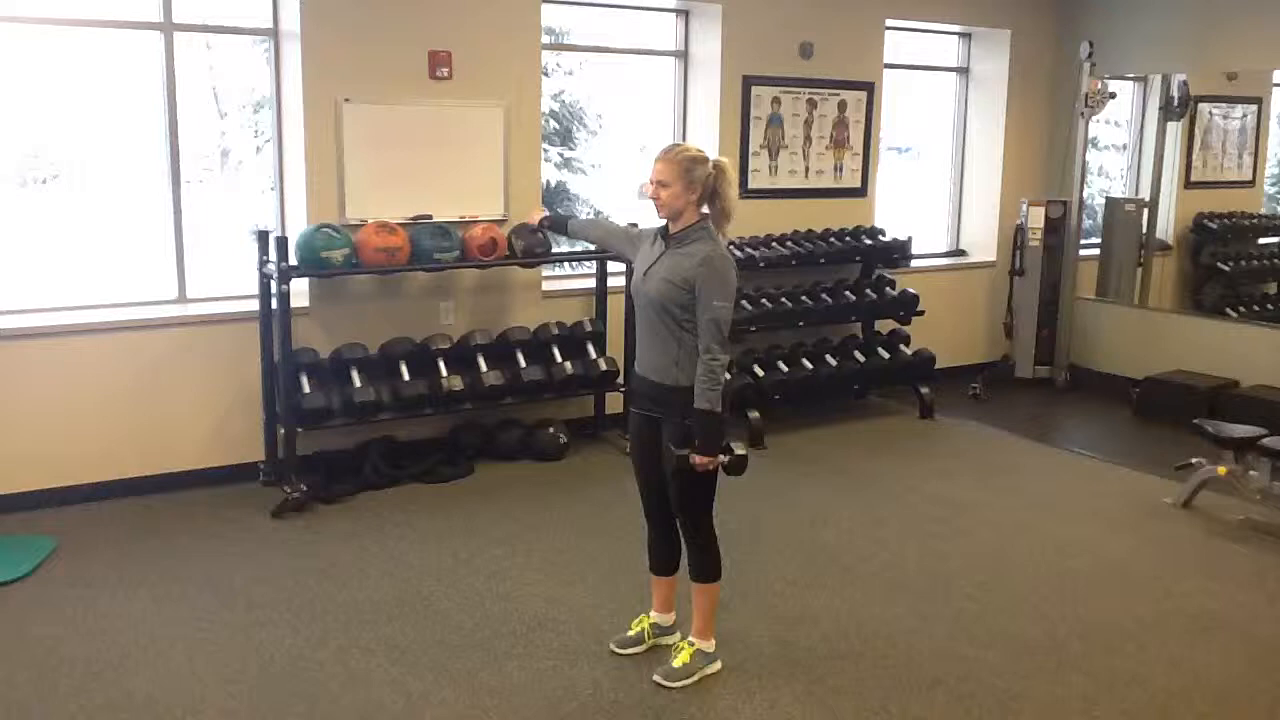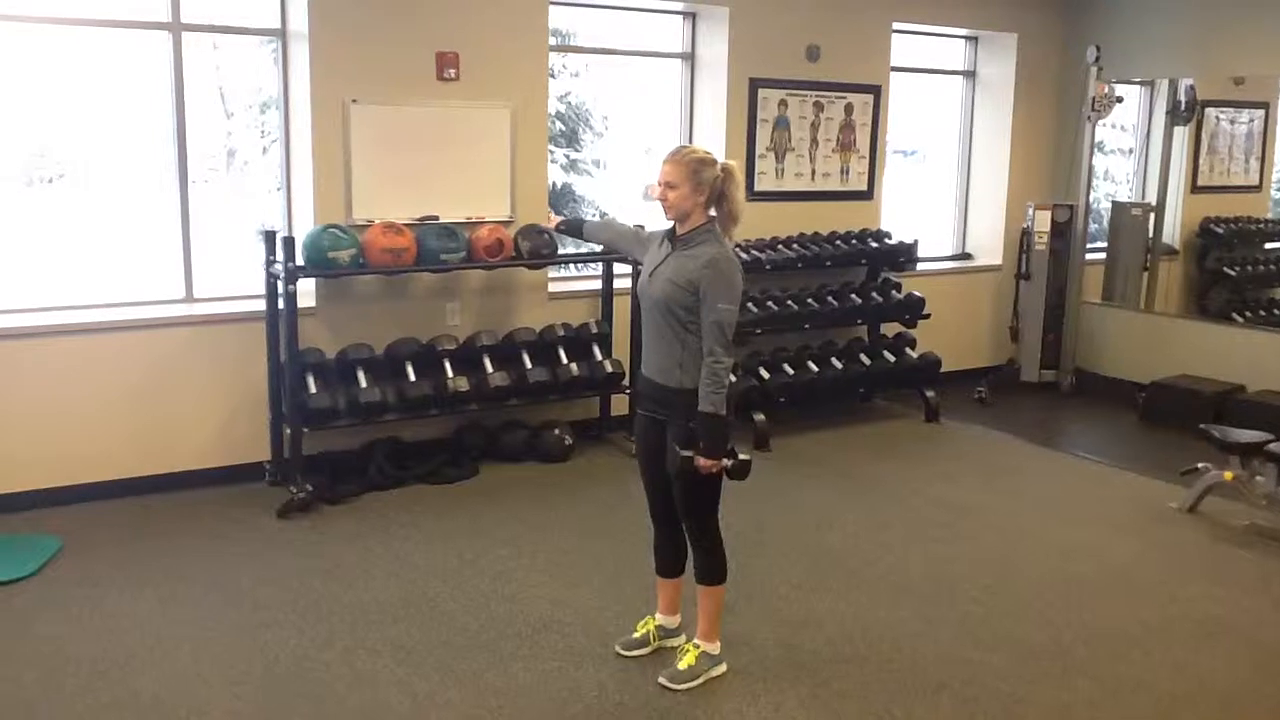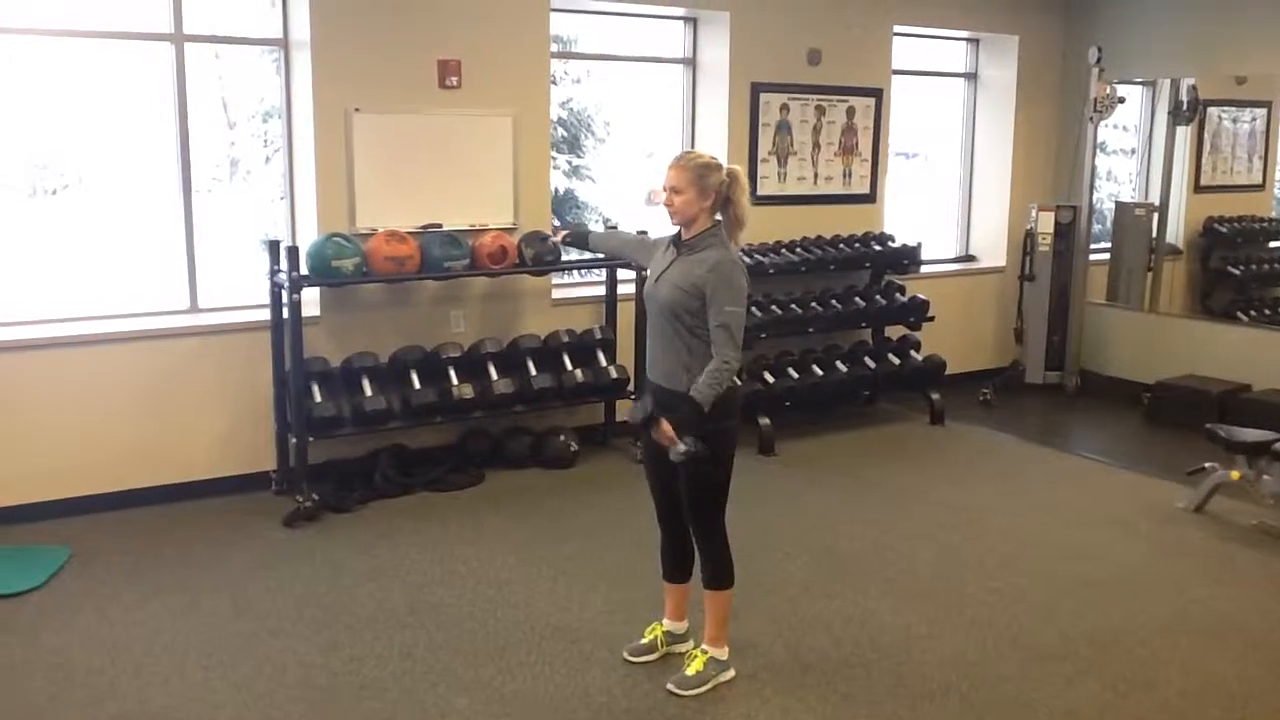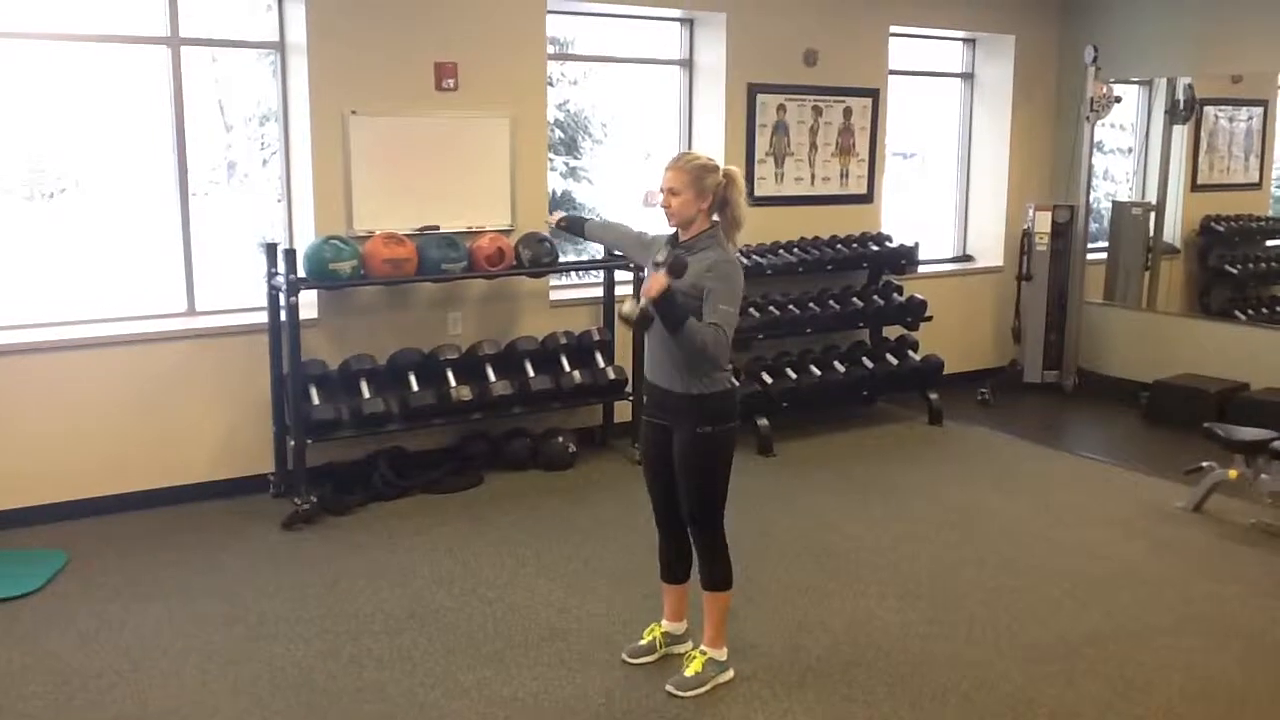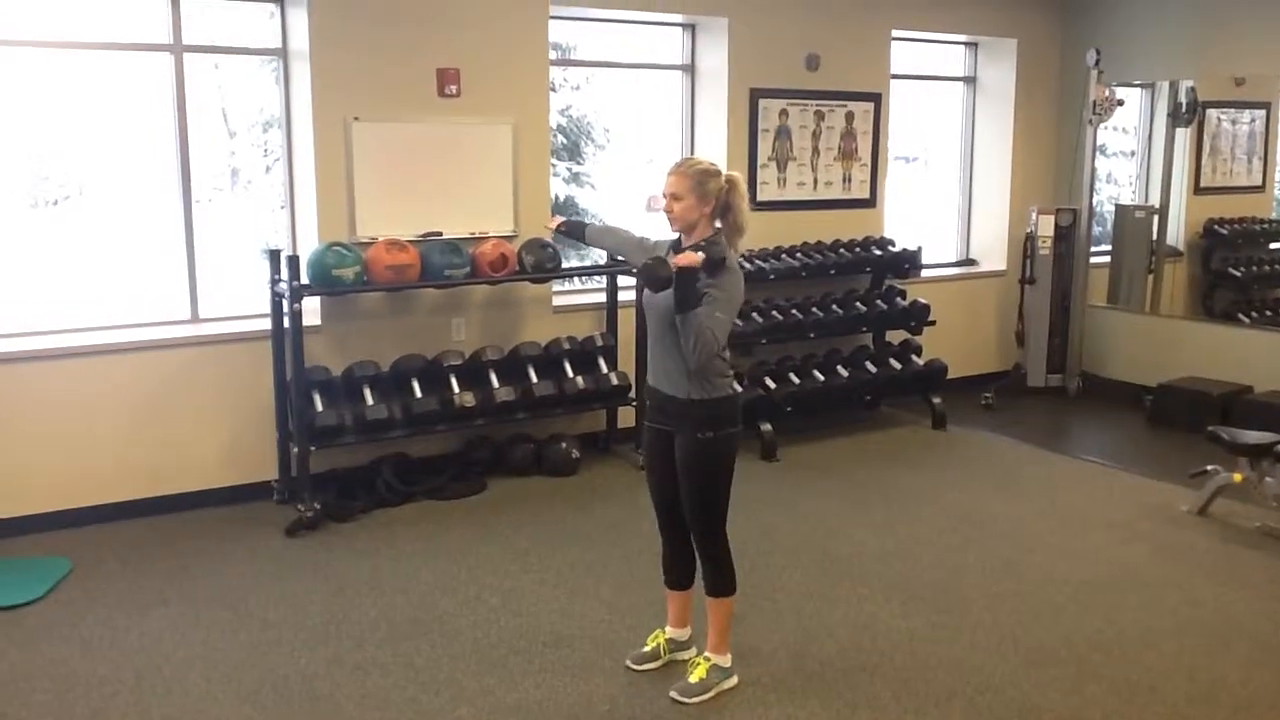
dt=0.5s
person 1, frame 1
left shoulder: (711, 258)
right shoulder: (651, 241)
left elbow: (714, 352)
right elbow: (607, 233)
left wrist: (707, 430)
right wrist: (552, 222)
left hip: (686, 406)
right hip: (646, 397)
left knee: (694, 522)
right knee: (657, 516)
left ankle: (703, 645)
right ankle: (661, 620)
person 1, frame 2
left shoulder: (716, 260)
right shoulder: (660, 244)
left elbow: (718, 354)
right elbow: (618, 234)
left wrist: (711, 433)
right wrist: (568, 225)
left hip: (691, 408)
right hip: (652, 399)
left knee: (698, 523)
right knee: (663, 518)
left ankle: (708, 647)
right ankle: (666, 622)
person 1, frame 3
left shoulder: (722, 264)
right shoulder: (666, 249)
left elbow: (726, 355)
right elbow: (625, 243)
left wrist: (688, 414)
right wrist: (574, 237)
left hip: (704, 414)
right hip: (660, 407)
left knee: (706, 528)
right knee: (670, 522)
left ankle: (716, 653)
right ankle: (673, 628)
person 1, frame 4
left shoulder: (720, 264)
right shoulder: (664, 246)
left elbow: (716, 346)
right elbow: (620, 236)
left wrist: (668, 302)
right wrist: (569, 222)
left hip: (703, 412)
right hip: (660, 404)
left knee: (704, 528)
right knee: (668, 524)
left ankle: (715, 653)
right ankle: (672, 629)
person 1, frame 5
left shoulder: (721, 271)
right shoulder: (666, 252)
left elbow: (701, 351)
right elbow: (620, 240)
left wrist: (687, 284)
right wrist: (569, 227)
left hip: (706, 417)
right hip: (662, 409)
left knee: (707, 535)
right knee: (672, 529)
left ankle: (719, 660)
right ankle: (677, 635)
